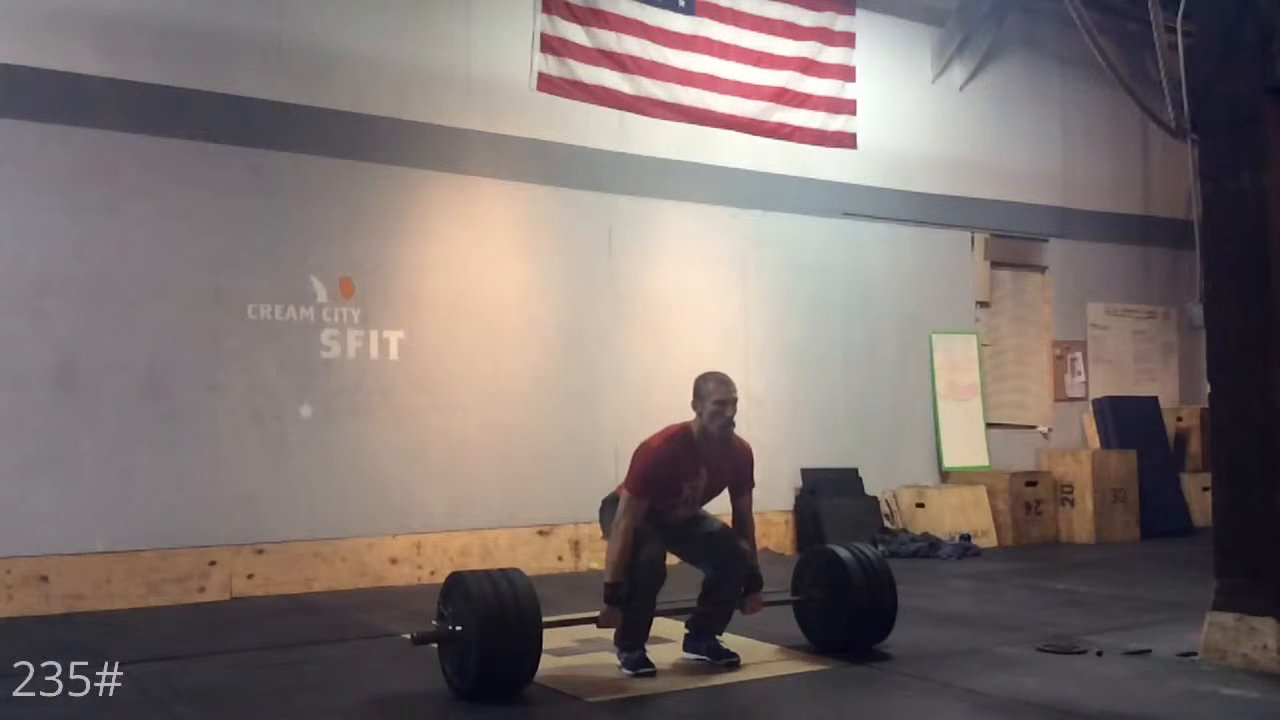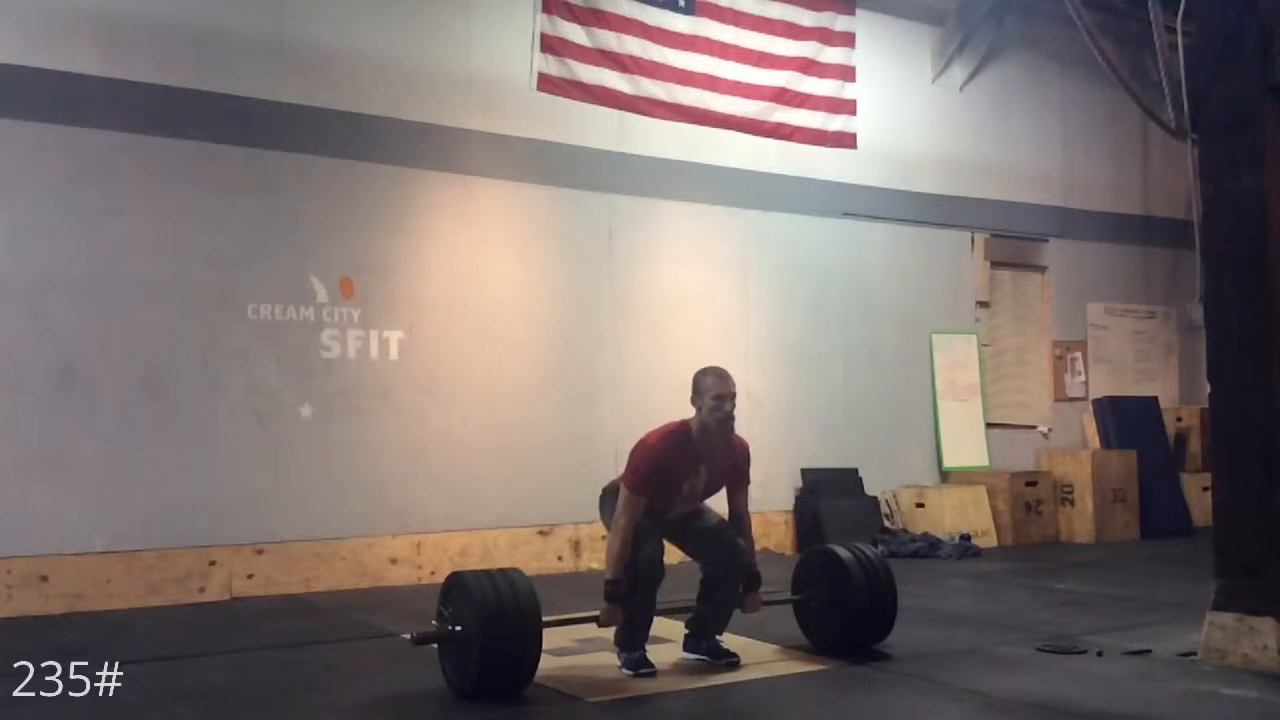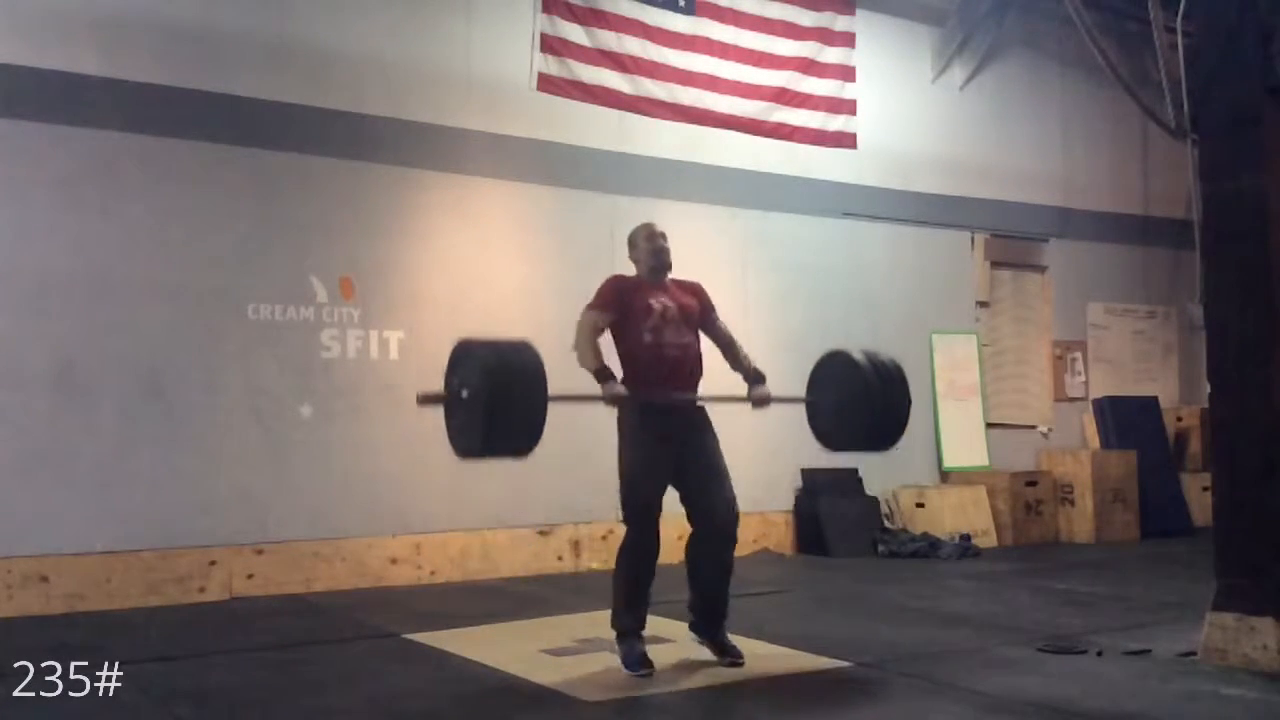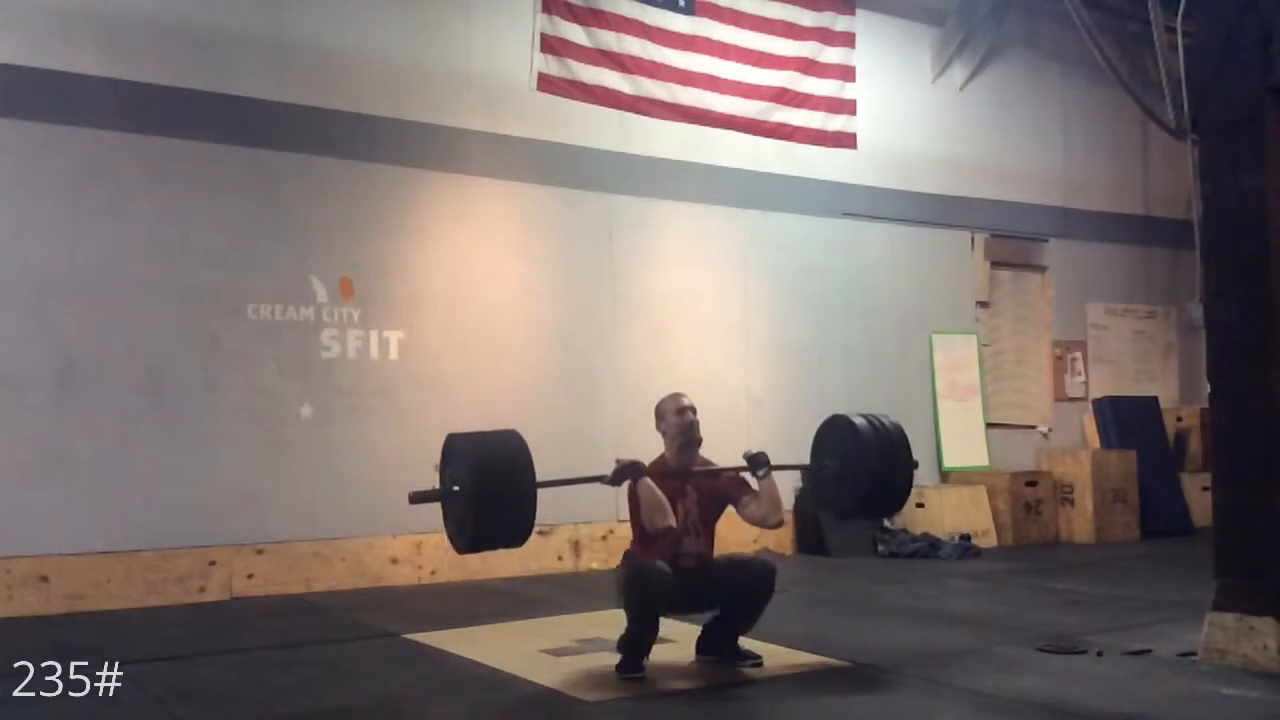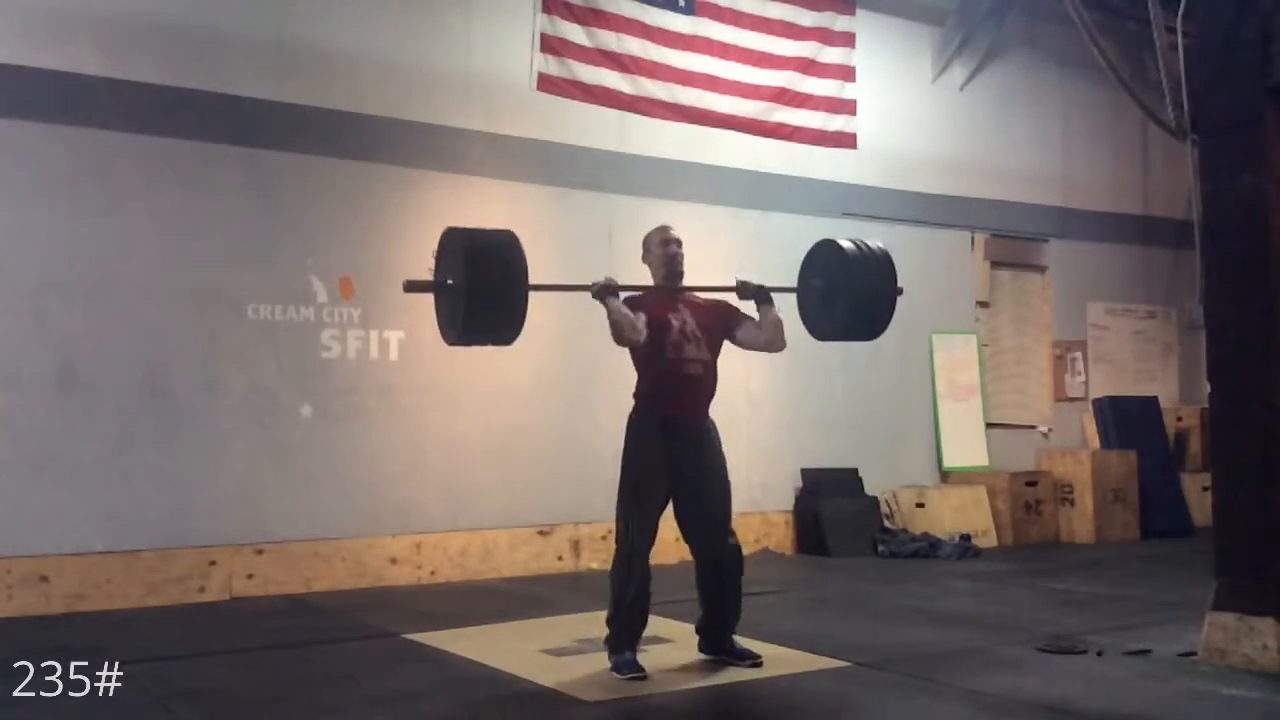
dt=1s
person 1, frame 1
left shoulder: (739, 453)
right shoulder: (660, 450)
left elbow: (743, 518)
right elbow: (625, 524)
left wrist: (753, 582)
right wrist: (612, 598)
left hip: (682, 516)
right hip: (630, 512)
left knee: (733, 555)
right knee: (648, 559)
left ankle: (702, 637)
right ankle: (630, 647)
person 1, frame 2
left shoulder: (737, 451)
right shoulder: (657, 448)
left elbow: (740, 516)
right elbow: (624, 523)
left wrist: (752, 581)
right wrist: (612, 596)
left hip: (683, 509)
right hip: (628, 504)
left knee: (731, 553)
right knee: (646, 557)
left ankle: (702, 638)
right ankle: (630, 648)
person 1, frame 3
left shoulder: (692, 293)
right shoulder: (619, 289)
left elbow: (725, 340)
right elbow: (584, 336)
left wrist: (754, 378)
right wrist: (605, 378)
left hip: (691, 418)
right hip: (644, 418)
left knee: (719, 522)
right knee: (642, 529)
left ankle: (710, 625)
right ankle: (629, 636)
person 1, frame 4
left shoulder: (721, 478)
right shoulder: (649, 480)
left elbow: (772, 517)
right elbow: (664, 526)
left wrist: (762, 471)
right wrist: (638, 477)
left hip: (700, 577)
right hip: (652, 580)
left knee: (760, 573)
right knee: (648, 575)
left ankle: (718, 642)
right ankle: (633, 652)
person 1, frame 5
left shoulder: (713, 310)
right shoulder: (638, 305)
left elbow: (772, 340)
right elbow: (629, 337)
left wrist: (762, 299)
right wrist: (607, 299)
left hip: (698, 432)
right hip: (652, 430)
left knee: (718, 543)
right knee: (635, 543)
left ankle: (717, 637)
right ankle: (622, 646)
